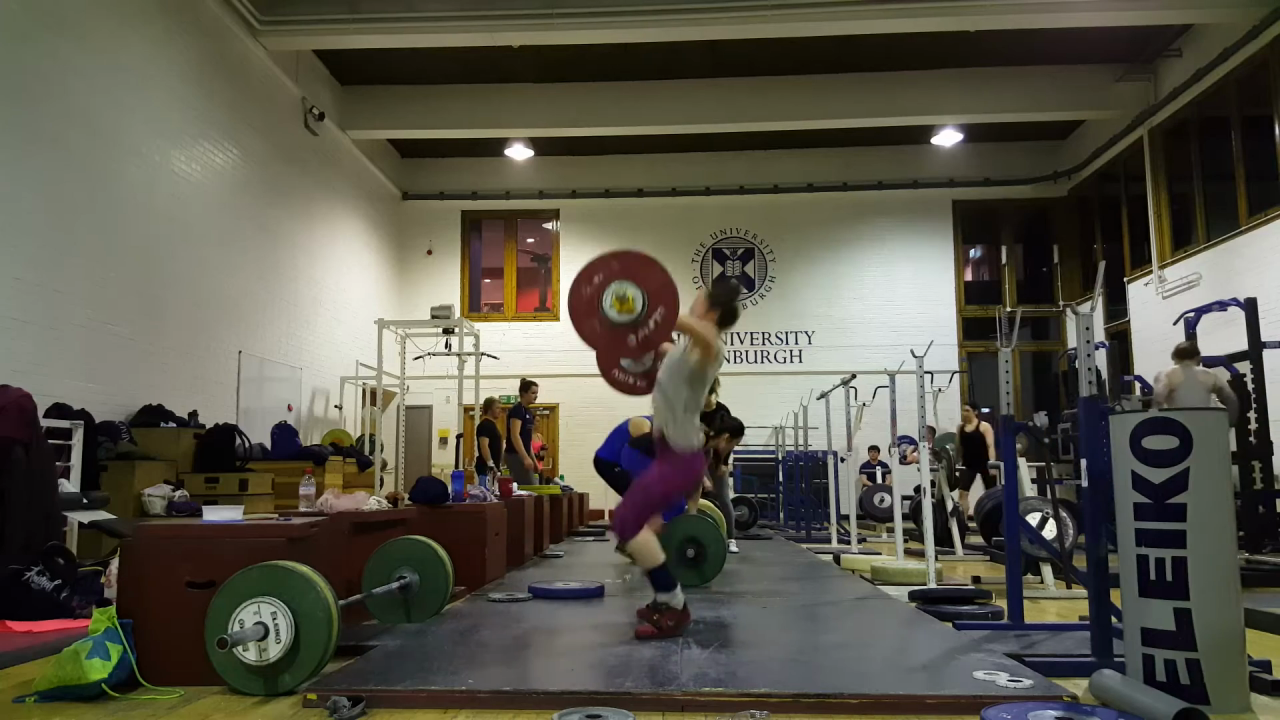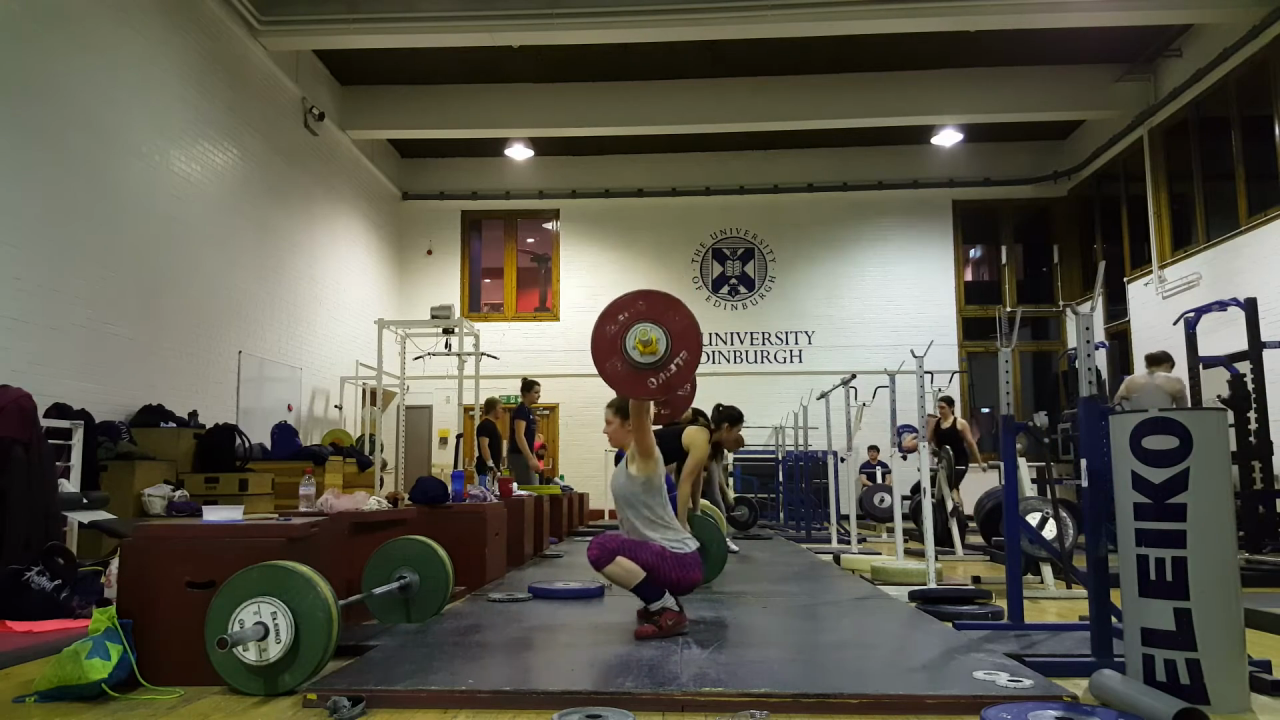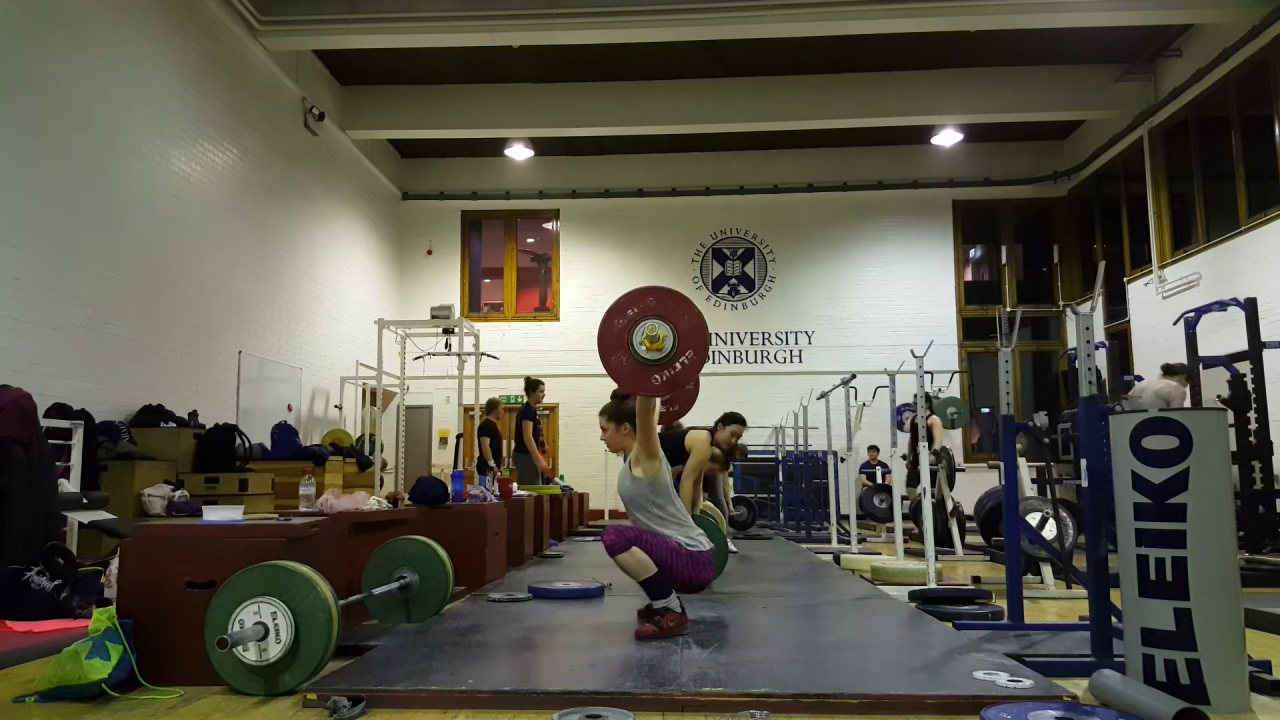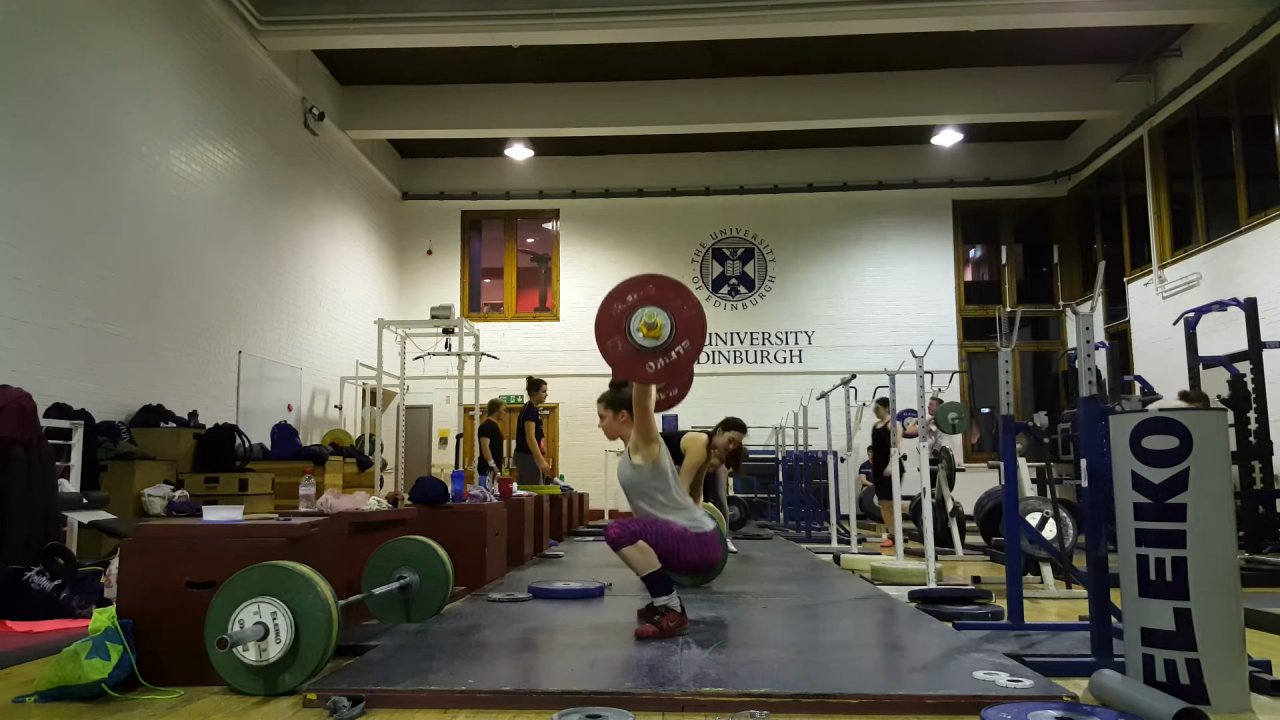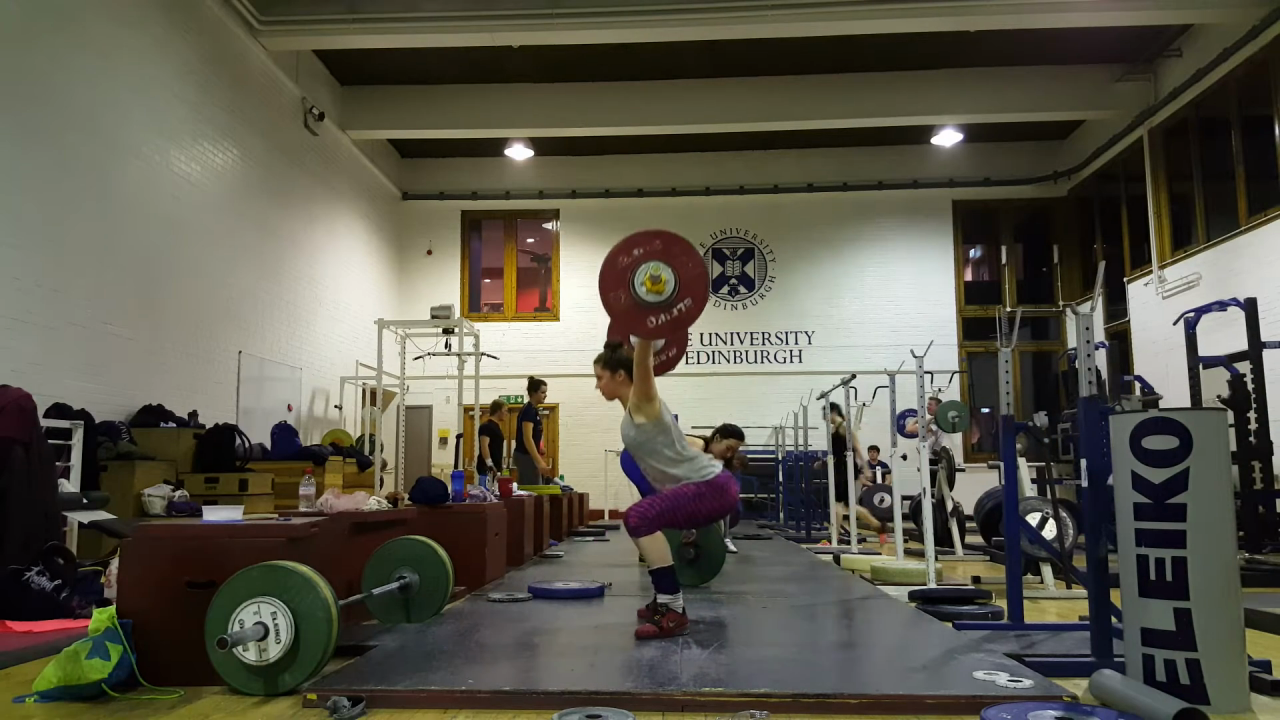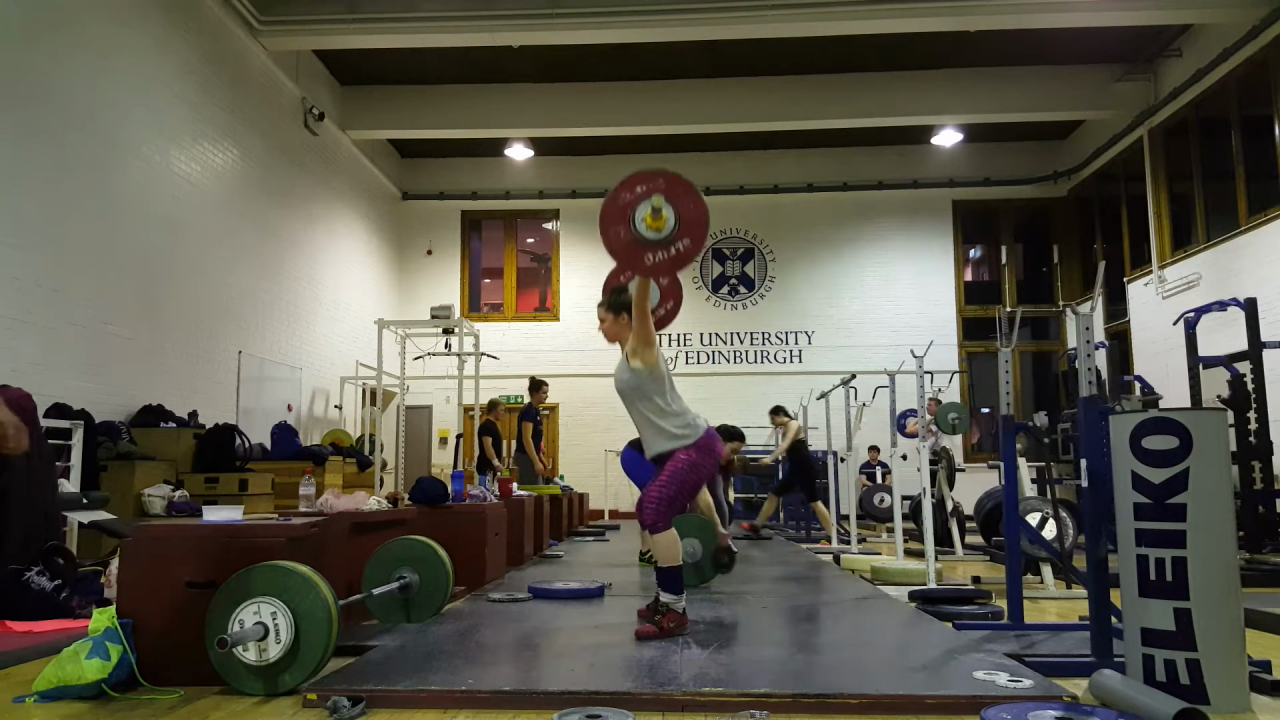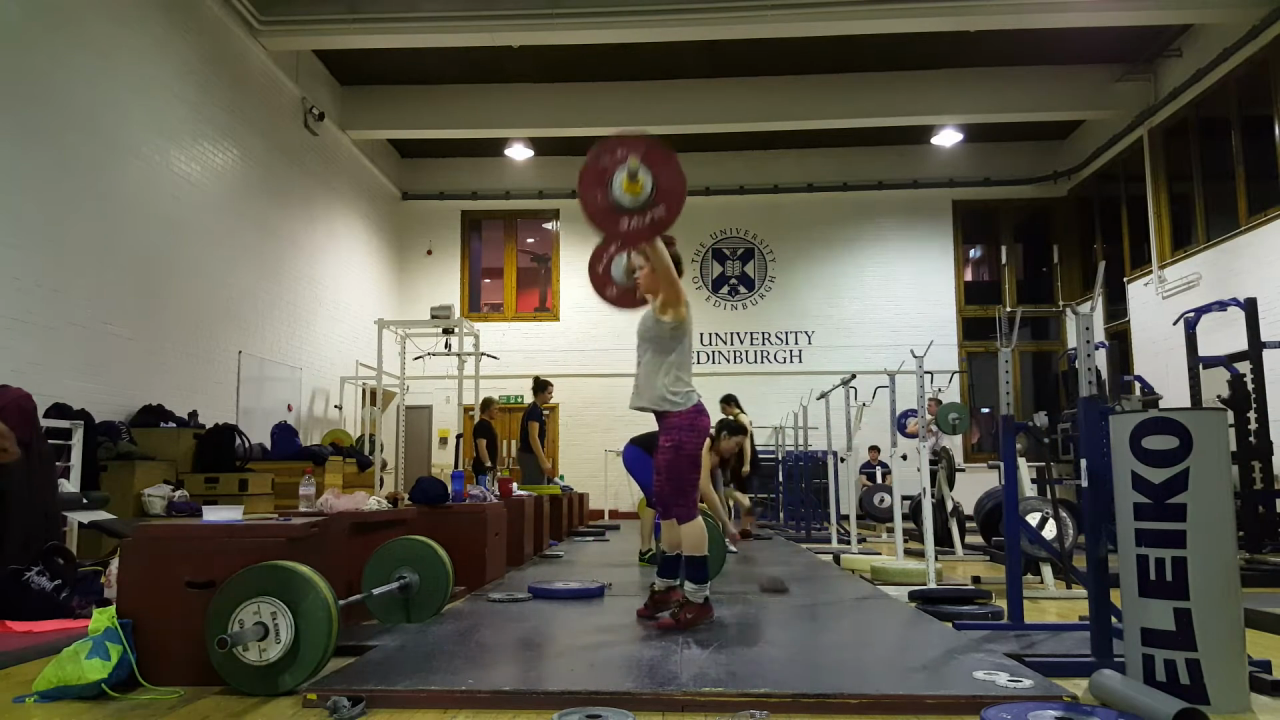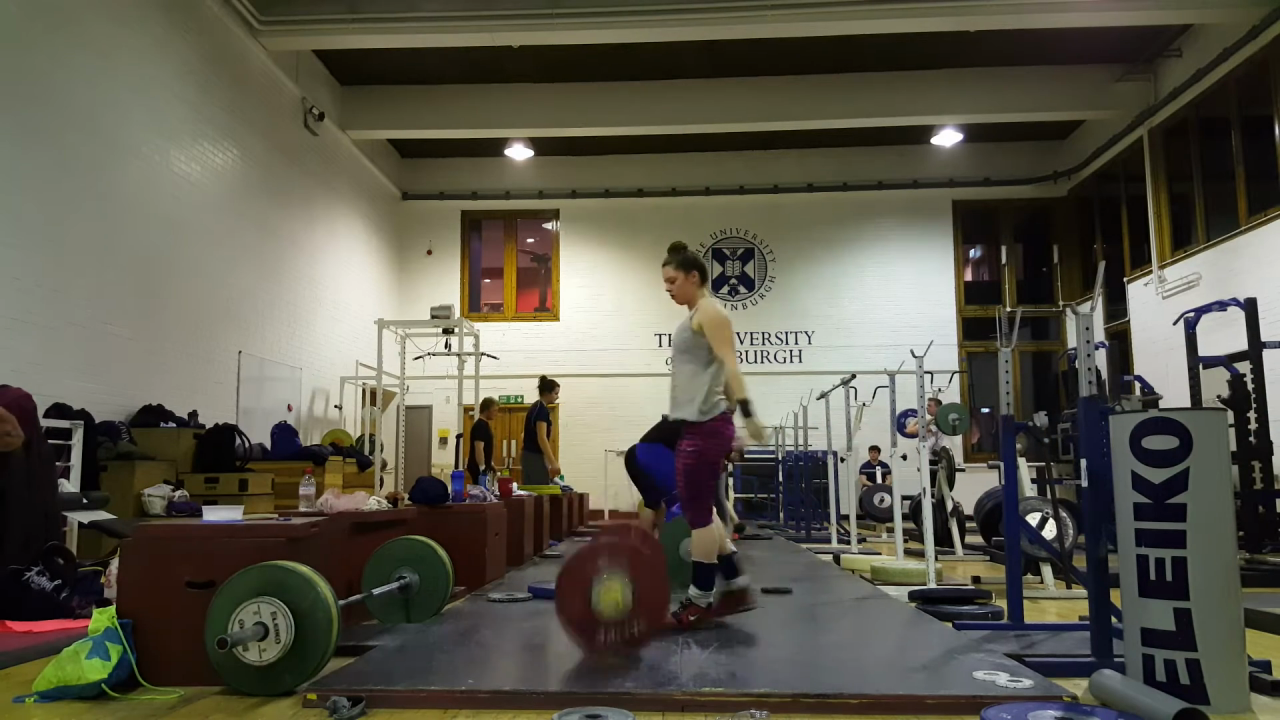
dt=0.4s
person 1, frame 1
left shoulder: (708, 343)
right shoulder: (694, 344)
left elbow: (687, 322)
left hip: (681, 456)
right hip: (672, 452)
left knee: (626, 520)
right knee: (628, 520)
left ankle: (672, 607)
right ankle: (666, 597)
person 1, frame 2
left shoulder: (642, 455)
right shoulder: (634, 456)
left elbow: (640, 412)
right elbow: (644, 411)
left hip: (679, 562)
right hip: (673, 556)
left knee: (600, 550)
right knee: (608, 549)
left ankle: (668, 612)
right ankle: (662, 601)
person 1, frame 3
left shoulder: (645, 457)
right shoulder: (638, 457)
left elbow: (646, 414)
right elbow: (649, 414)
left hip: (692, 561)
right hip: (684, 555)
left knee: (614, 537)
right knee: (621, 540)
left ankle: (671, 613)
right ankle: (665, 602)
person 1, frame 4
left shoulder: (642, 443)
right shoulder: (635, 445)
left elbow: (643, 404)
right elbow: (648, 401)
left hip: (699, 544)
right hip: (692, 540)
left knee: (619, 532)
right knee: (628, 535)
left ankle: (671, 612)
right ankle: (666, 601)
person 1, frame 5
left shoulder: (642, 401)
right shoulder: (633, 404)
left elbow: (643, 358)
right elbow: (641, 359)
left hip: (713, 487)
right hip: (705, 484)
left knee: (639, 518)
right knee: (645, 519)
left ankle: (673, 612)
right ankle: (667, 600)
person 1, frame 6
left shoulder: (641, 345)
right shoulder: (631, 349)
left elbow: (642, 300)
right elbow: (639, 303)
left hip: (698, 445)
right hip: (683, 445)
left knee: (656, 512)
right knee: (650, 512)
left ankle: (674, 612)
right ankle: (666, 599)
person 1, frame 7
left shoulder: (673, 300)
right shoulder: (659, 305)
left elbow: (665, 264)
left hip: (682, 416)
right hip: (673, 417)
left knee: (682, 505)
right knee: (667, 504)
left ankle: (697, 600)
right ankle: (666, 589)
person 1, frame 8
left shoulder: (709, 311)
right shoulder: (697, 314)
left elbow: (729, 363)
left wrist: (746, 414)
left hip: (704, 424)
right hip: (700, 425)
left knee: (697, 512)
right knee: (698, 511)
left ankle: (699, 602)
right ankle: (735, 586)
